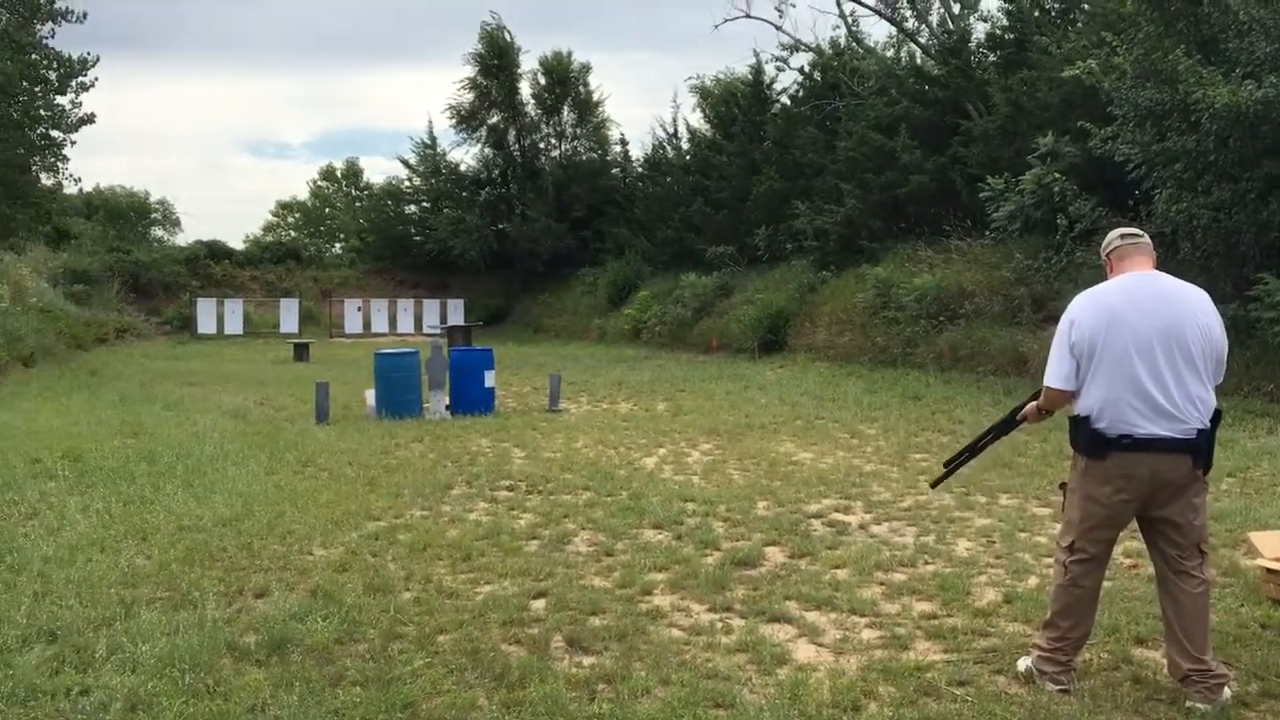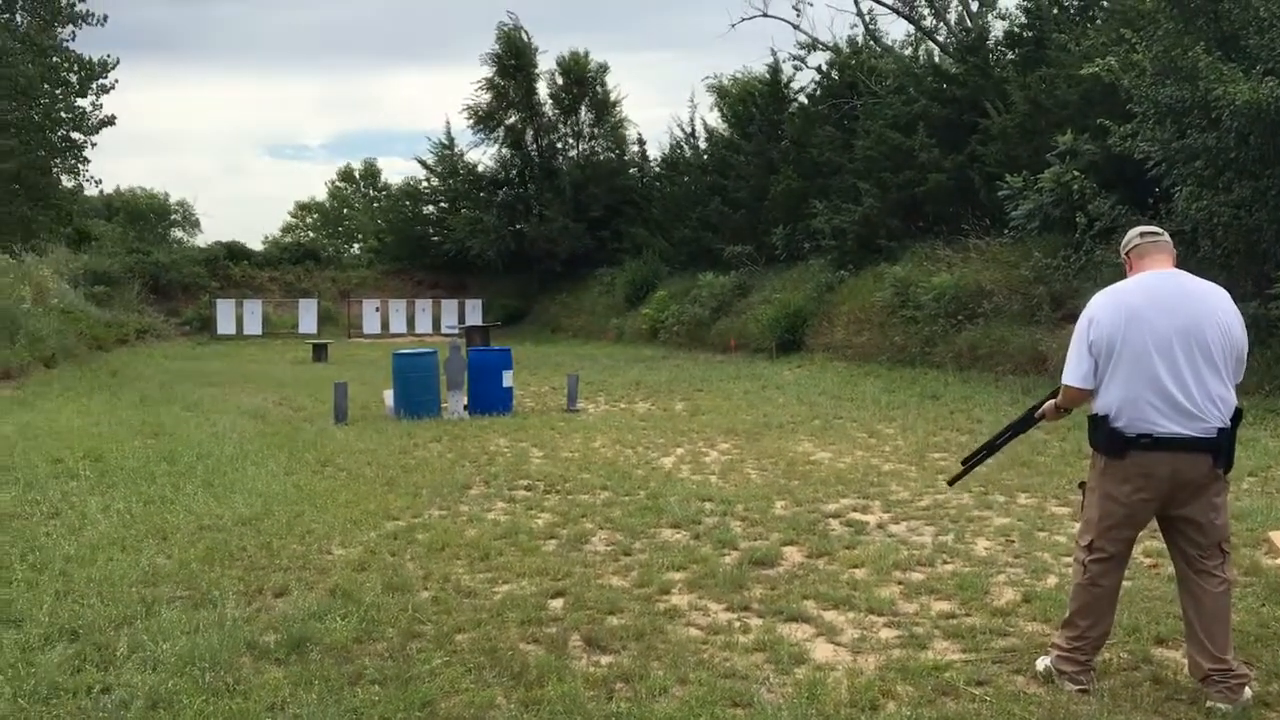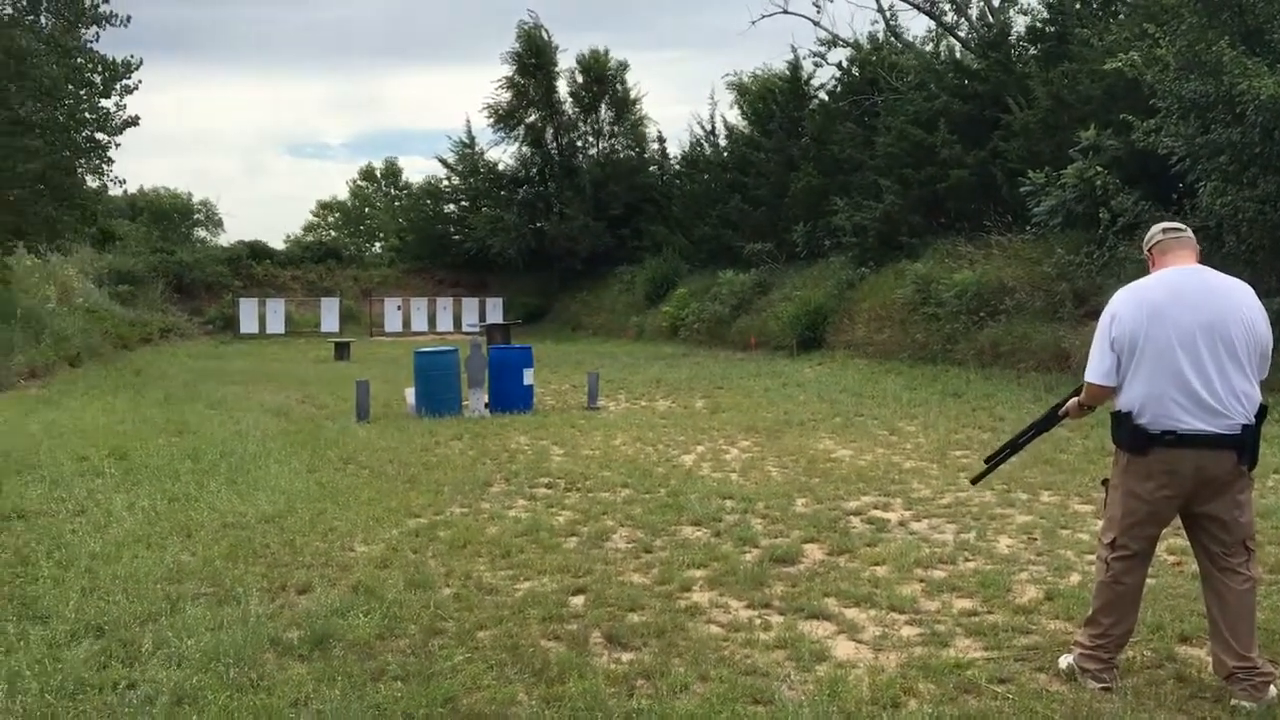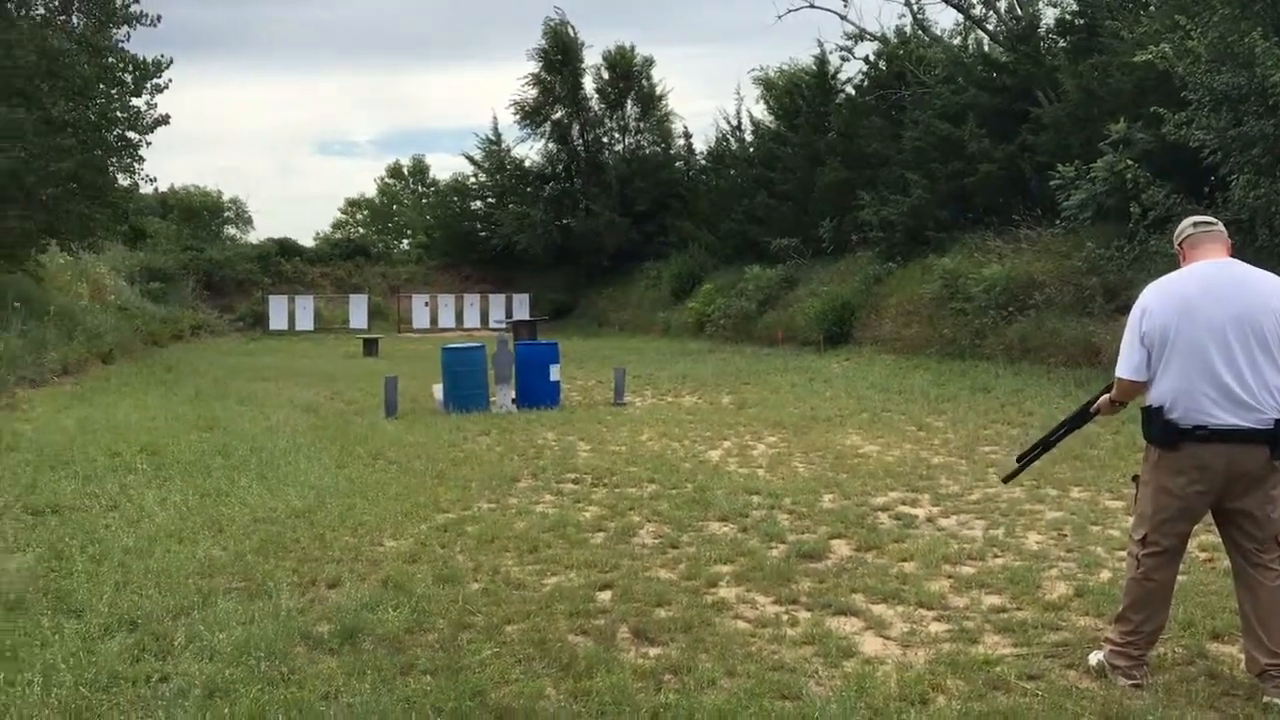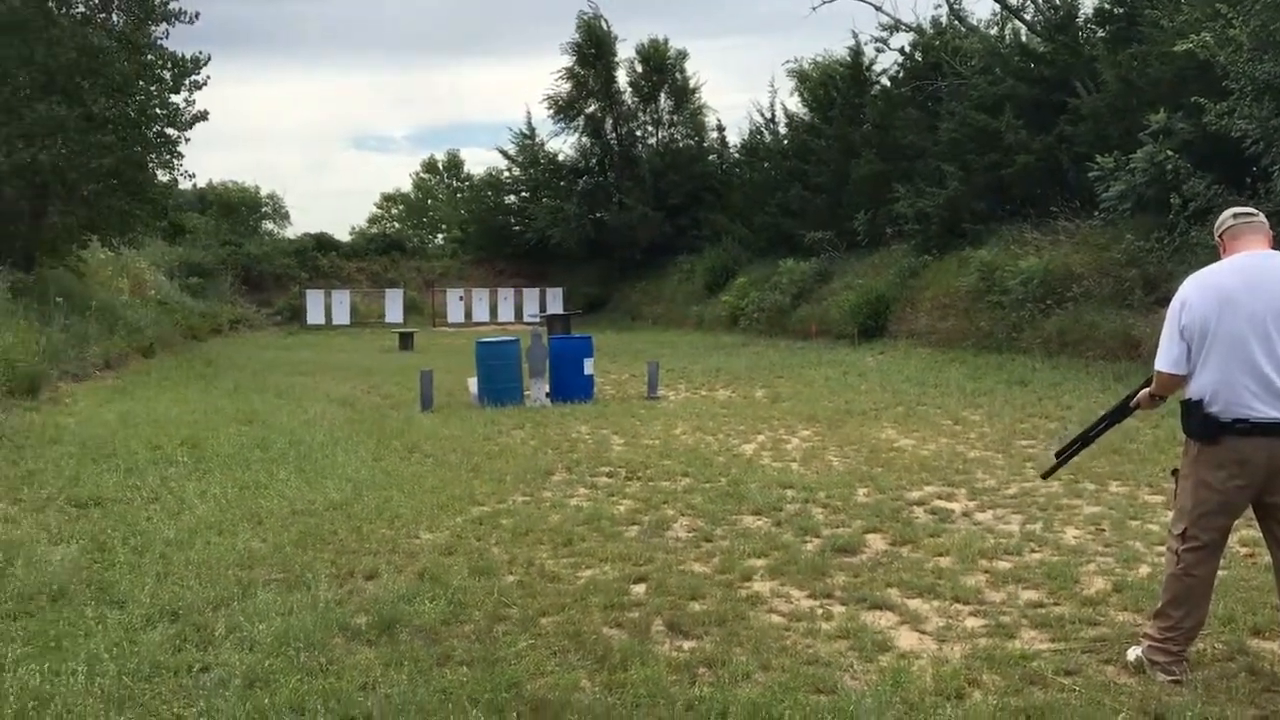
dt=0.1s
person 1, frame 1
left shoulder: (1087, 304)
right shoulder: (1199, 301)
left elbow: (1059, 390)
right elbow: (1214, 378)
left wrist: (1040, 408)
left hip: (1109, 456)
right hip: (1182, 457)
left knee: (1080, 560)
right knee: (1186, 567)
left ankle: (1053, 663)
right ankle: (1202, 680)
person 1, frame 2
left shoulder: (1106, 303)
right shoulder: (1219, 300)
left elbow: (1077, 389)
right elbow: (1234, 377)
left wrist: (1058, 406)
left hip: (1128, 455)
right hip: (1202, 455)
left knee: (1099, 560)
right knee: (1207, 567)
left ankle: (1072, 663)
right ankle: (1223, 680)
person 1, frame 3
left shoulder: (1129, 299)
left elbow: (1099, 388)
left wrist: (1080, 406)
left hip: (1151, 453)
right hip: (1227, 452)
left knee: (1121, 559)
right knee: (1232, 566)
left ankle: (1095, 660)
person 1, frame 4
left shoulder: (1159, 293)
left elbow: (1130, 383)
left wrist: (1112, 402)
left hip: (1183, 448)
left knee: (1152, 554)
left ankle: (1125, 657)
person 1, frame 5
left shoulder: (1198, 287)
left elbow: (1169, 380)
left wrist: (1151, 397)
left hip: (1219, 441)
left knee: (1192, 547)
left ankle: (1164, 652)
